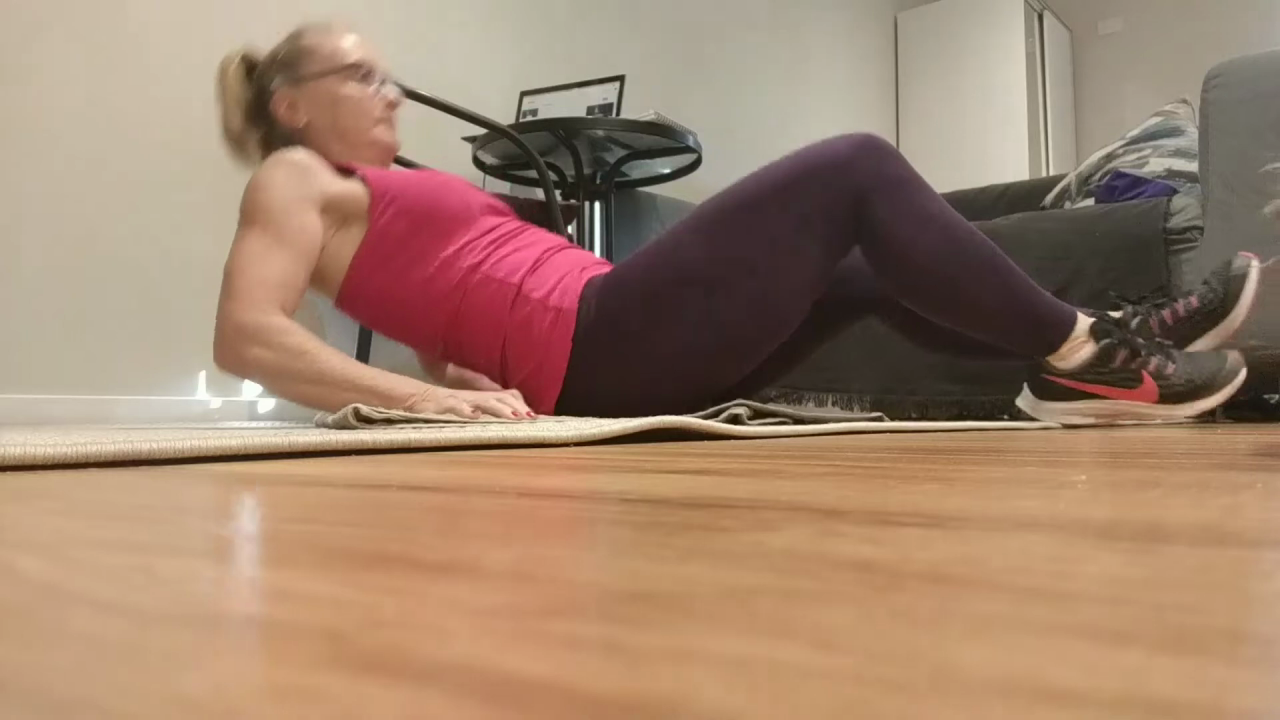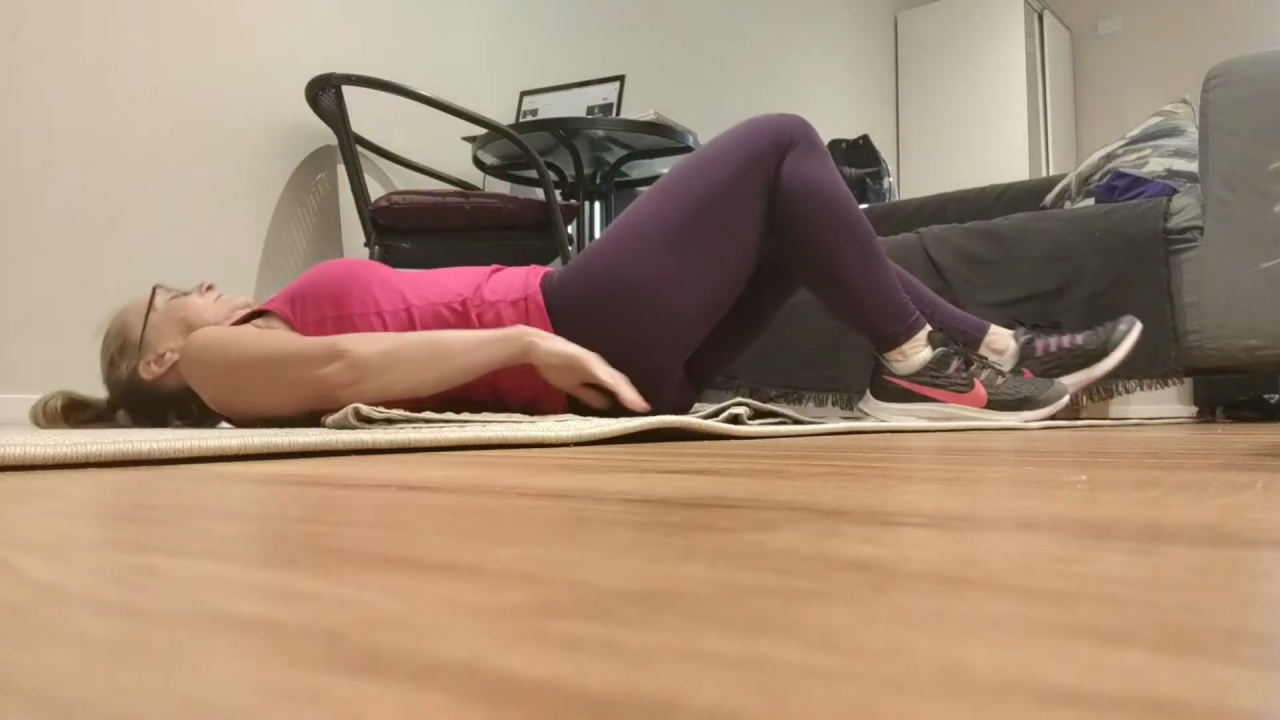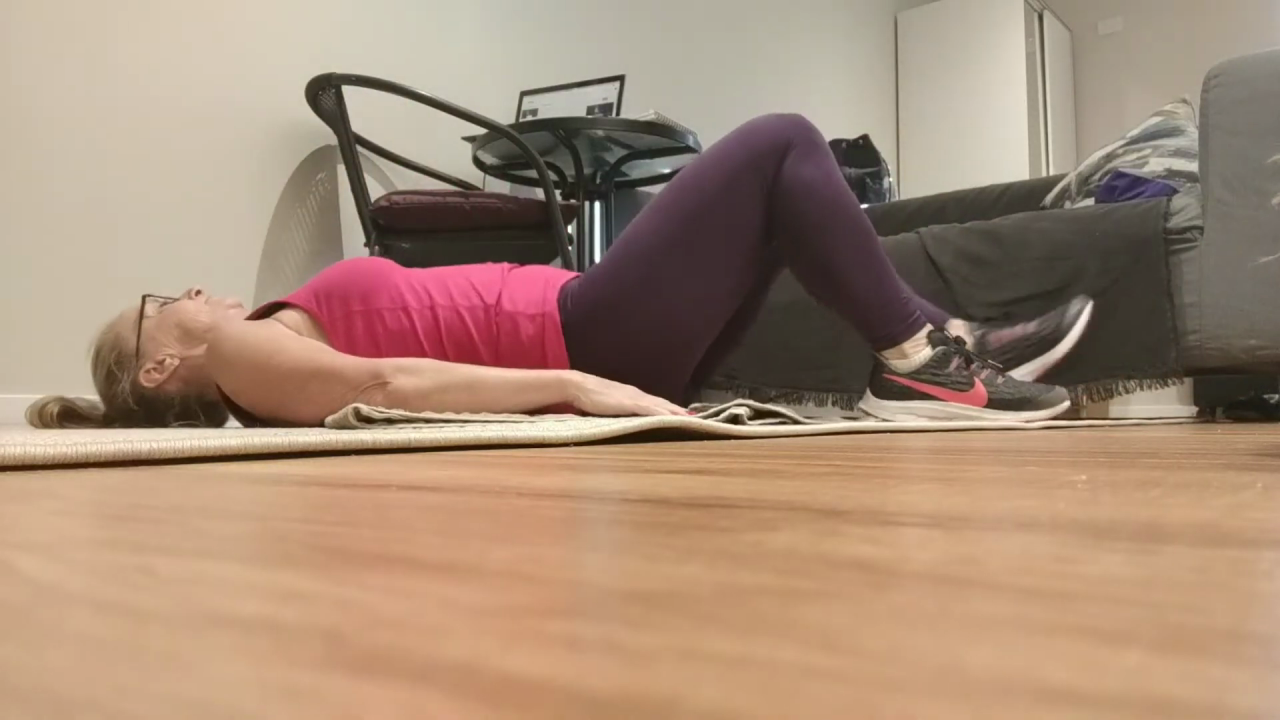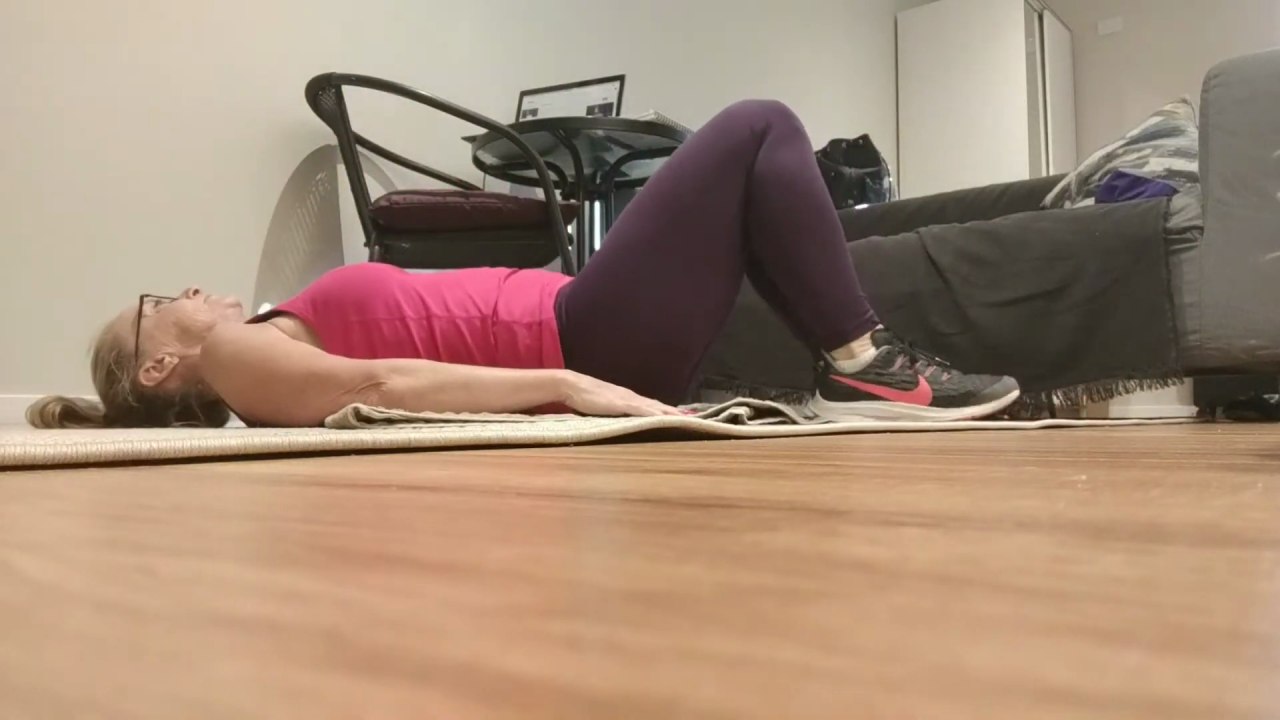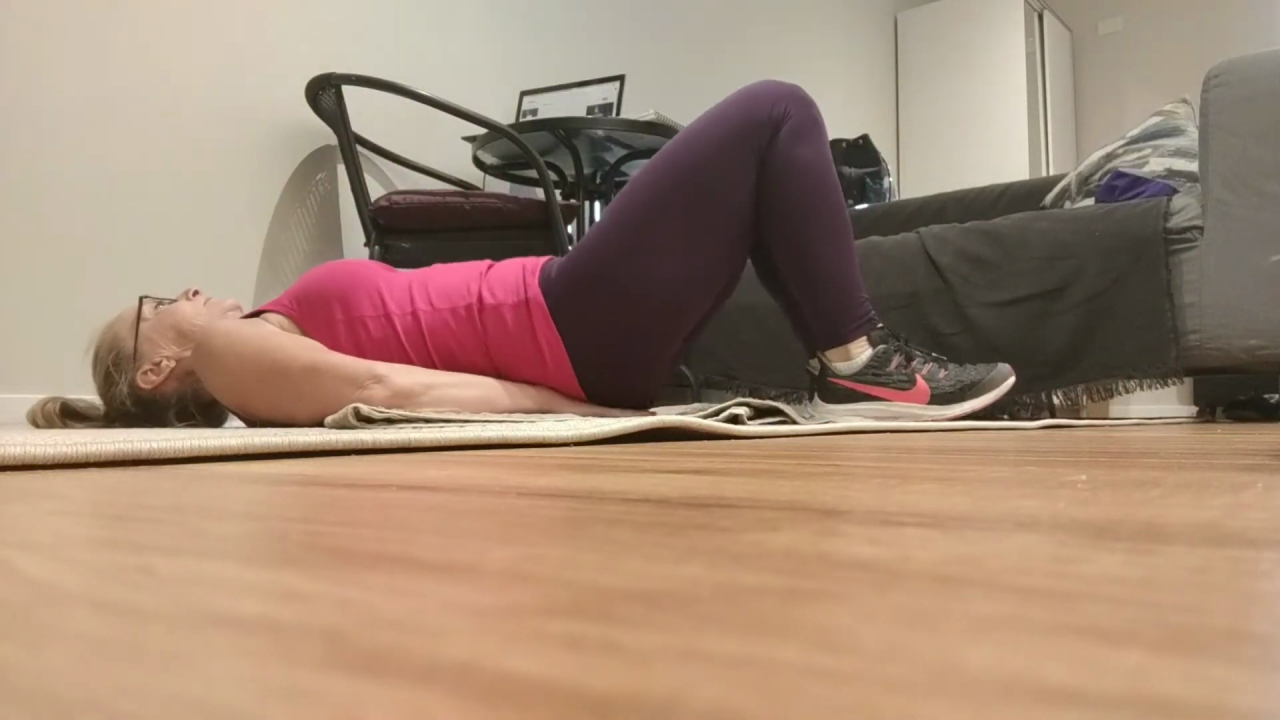
dt=0.7s
person 1, frame 1
left shoulder: (387, 193)
right shoulder: (296, 181)
left elbow: (453, 329)
right elbow: (245, 339)
right wrist: (418, 401)
left hip: (610, 349)
right hip: (597, 358)
left knee: (874, 264)
right knee: (856, 169)
left ankle: (1103, 341)
right ankle: (1081, 364)
person 1, frame 2
left shoulder: (275, 333)
right shoulder: (224, 359)
right elbow: (347, 371)
right wrist: (531, 343)
left hip: (585, 342)
right hip: (581, 325)
left knee: (800, 227)
right knee: (784, 141)
left ankle: (997, 349)
right ankle: (916, 368)
person 1, frame 3
left shoulder: (272, 338)
right shoulder: (245, 356)
right elbow: (386, 383)
right wrist: (576, 387)
left hip: (590, 337)
right hip: (587, 340)
left knee: (784, 206)
right knee: (782, 145)
left ankle: (958, 347)
right ankle: (914, 368)
person 1, frame 4
left shoulder: (270, 344)
right shoulder: (241, 363)
right elbow: (386, 385)
right wrist: (569, 386)
left hip: (578, 330)
right hip: (588, 344)
left knee: (750, 164)
right knee: (760, 127)
left ankle: (860, 359)
right ankle: (861, 368)
person 1, frame 5
left shoulder: (259, 339)
right shoulder: (230, 356)
right elbow: (386, 387)
right wrist: (557, 405)
left hip: (578, 322)
right hip: (578, 330)
left knee: (762, 166)
right knee: (776, 113)
left ankle: (854, 358)
right ankle: (857, 369)
